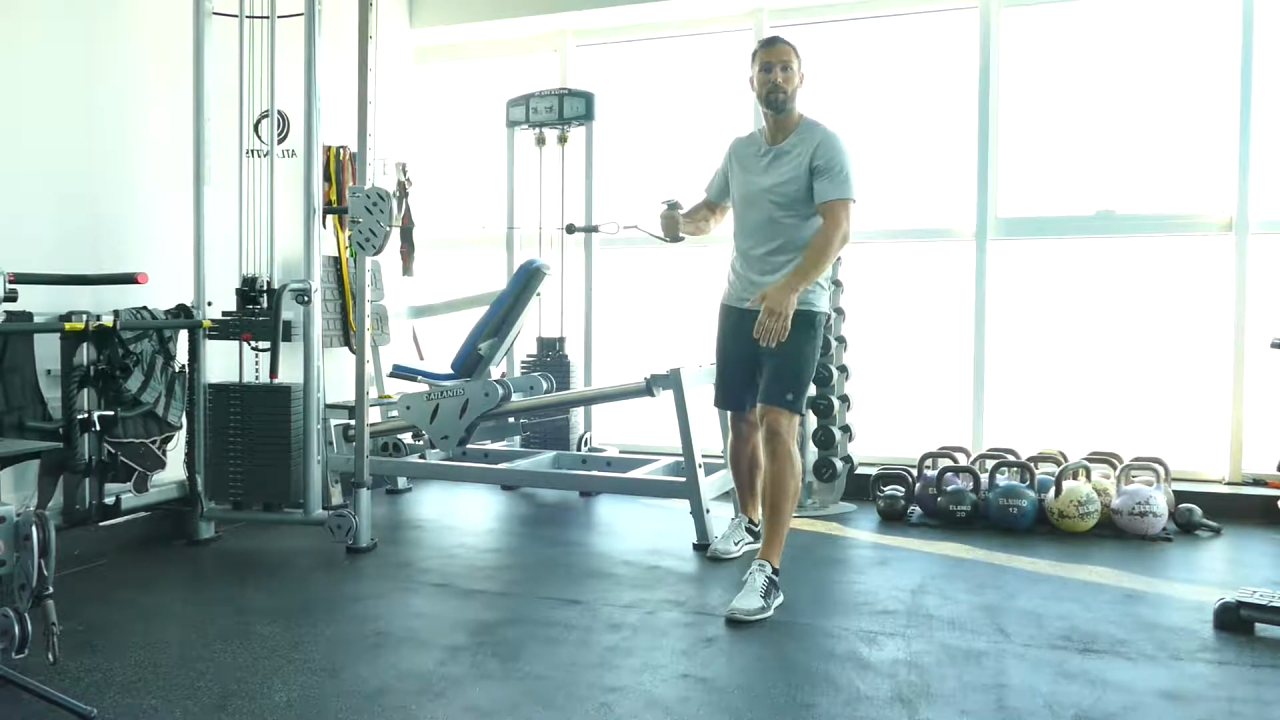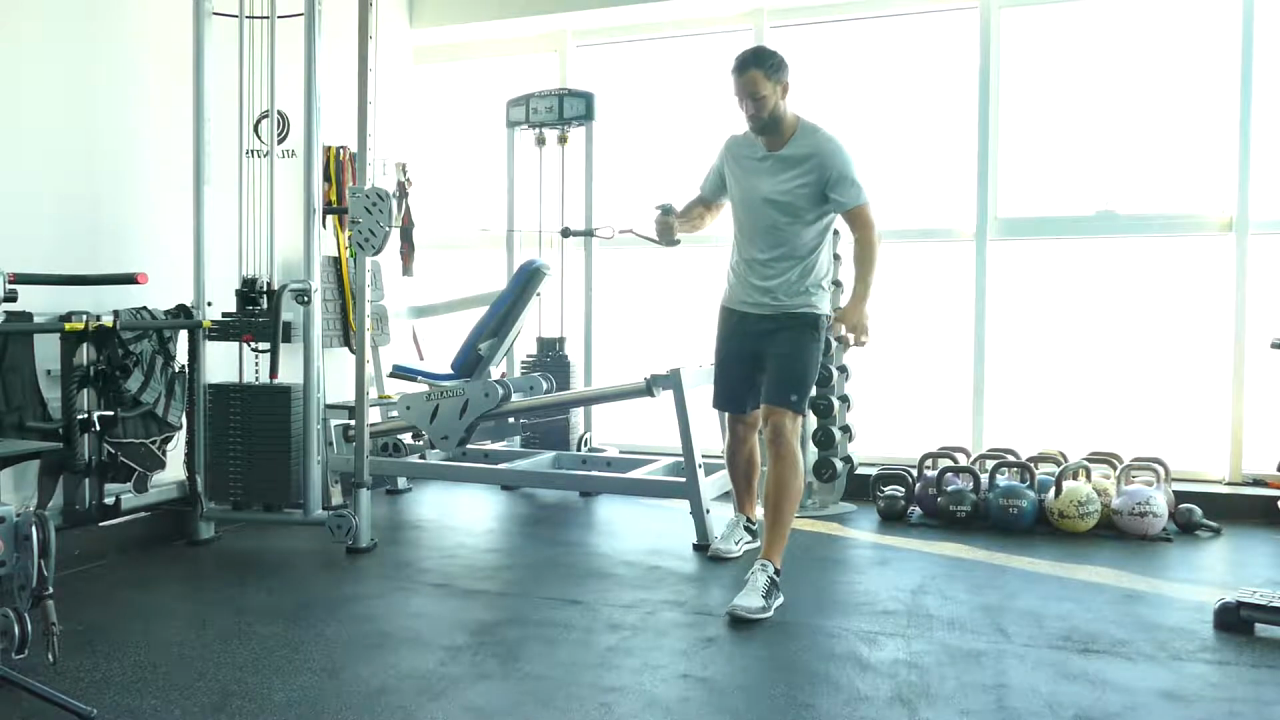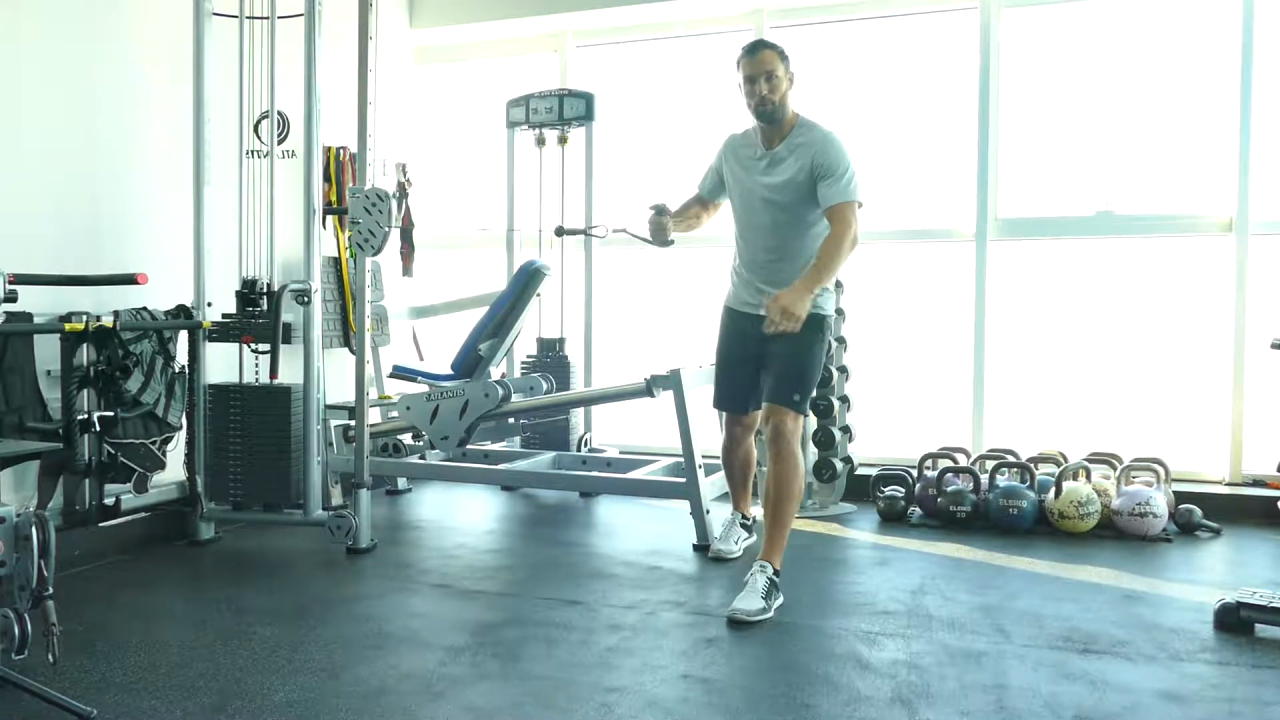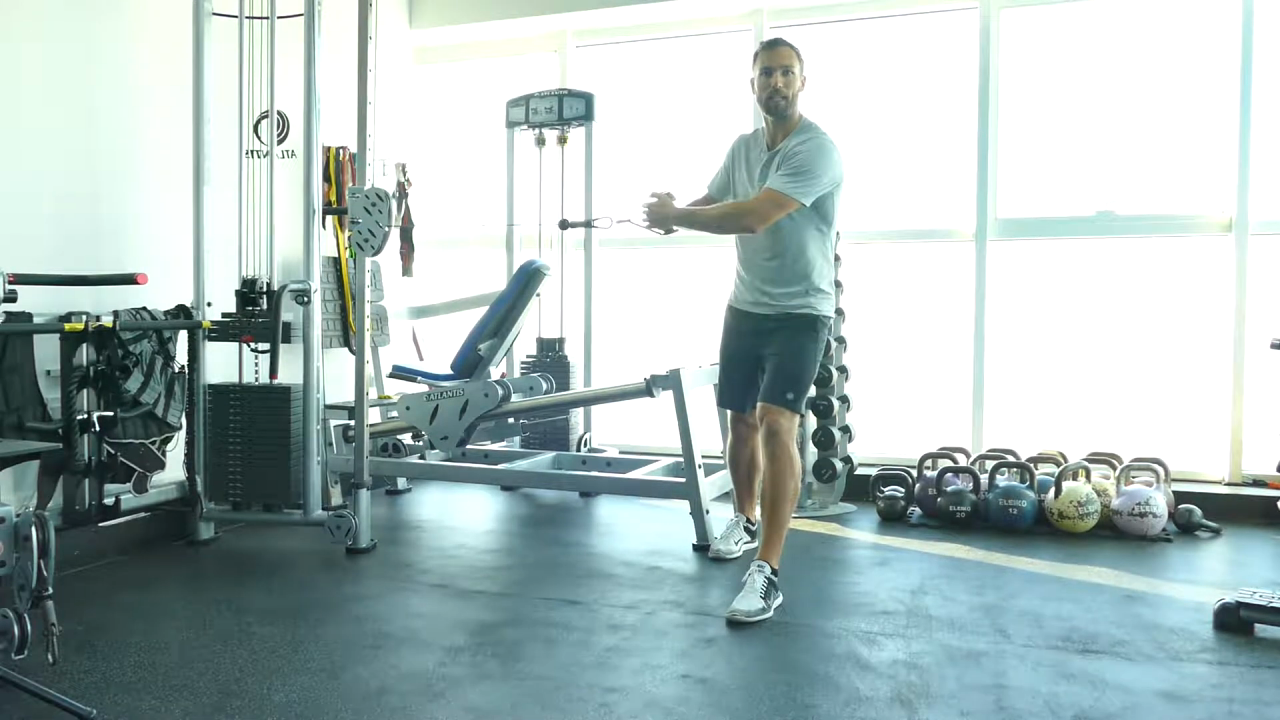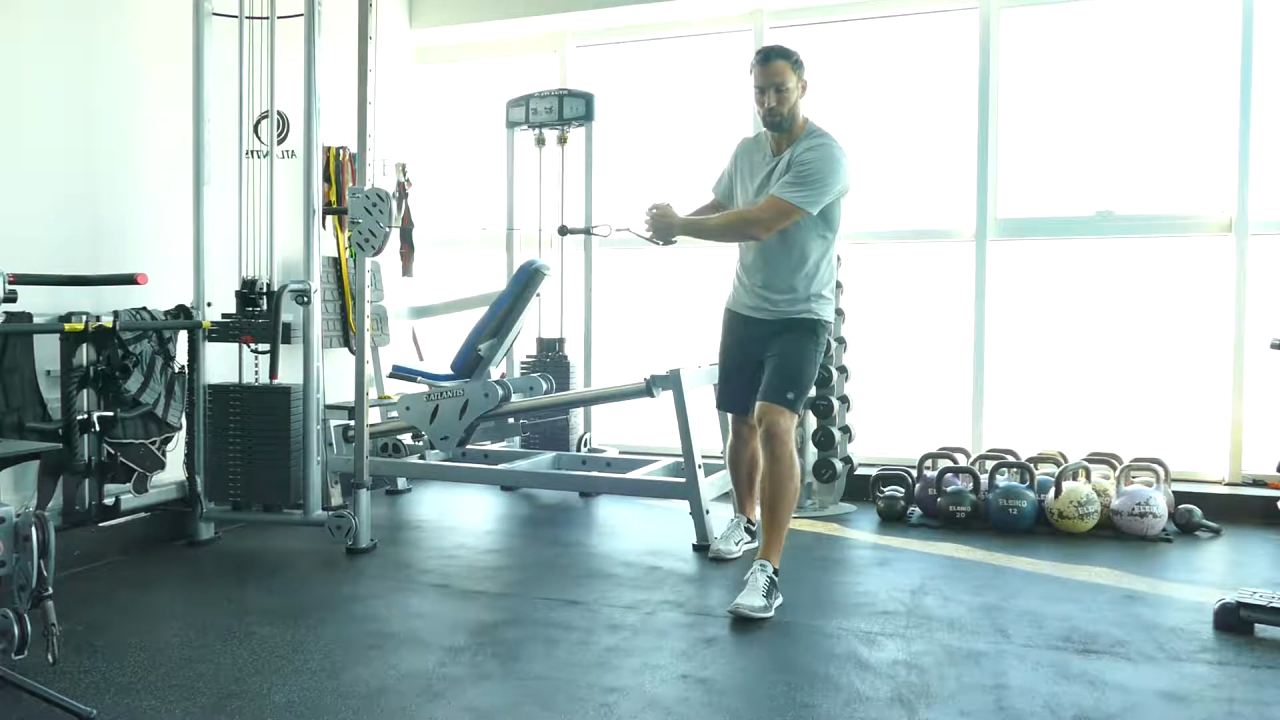
dt=1s
person 1, frame 1
left shoulder: (822, 145)
right shoulder: (739, 150)
left elbow: (837, 229)
right elbow: (712, 210)
left wrist: (788, 289)
right wrist: (681, 220)
left hip: (795, 310)
right hip: (739, 306)
left knee: (777, 425)
right knee: (741, 420)
left ankle: (767, 571)
right ankle: (748, 520)
person 1, frame 2
left shoulder: (823, 151)
right shoulder: (734, 149)
left elbow: (864, 227)
right elbow: (706, 205)
left wrist: (858, 302)
right wrist: (677, 222)
left hip: (798, 314)
right hip: (739, 308)
left knee: (780, 428)
right knee: (740, 422)
left ankle: (769, 572)
right ankle: (745, 519)
person 1, frame 3
left shoulder: (821, 148)
right shoulder: (733, 148)
left elbow: (845, 230)
right elbow: (704, 204)
left wrist: (802, 292)
right wrist: (670, 221)
left hip: (800, 313)
right hip: (742, 308)
left knee: (781, 428)
right knee: (738, 422)
left ankle: (768, 573)
right ankle: (741, 517)
person 1, frame 4
left shoulder: (816, 148)
right shoulder: (743, 147)
left elbow: (751, 218)
right elbow: (713, 203)
left wrist: (675, 216)
right wrist: (674, 210)
left hip: (799, 313)
right hip: (746, 307)
left knee: (777, 425)
right knee: (741, 420)
left ankle: (767, 571)
right ankle: (745, 519)
person 1, frame 5
left shoulder: (823, 155)
right shoulder: (746, 150)
left elbow: (757, 224)
right elbow: (718, 209)
left wrist: (677, 226)
right wrist: (675, 222)
left hip: (798, 318)
right hip: (744, 311)
left knee: (774, 425)
right knee: (741, 423)
left ankle: (768, 572)
right ankle: (745, 520)
